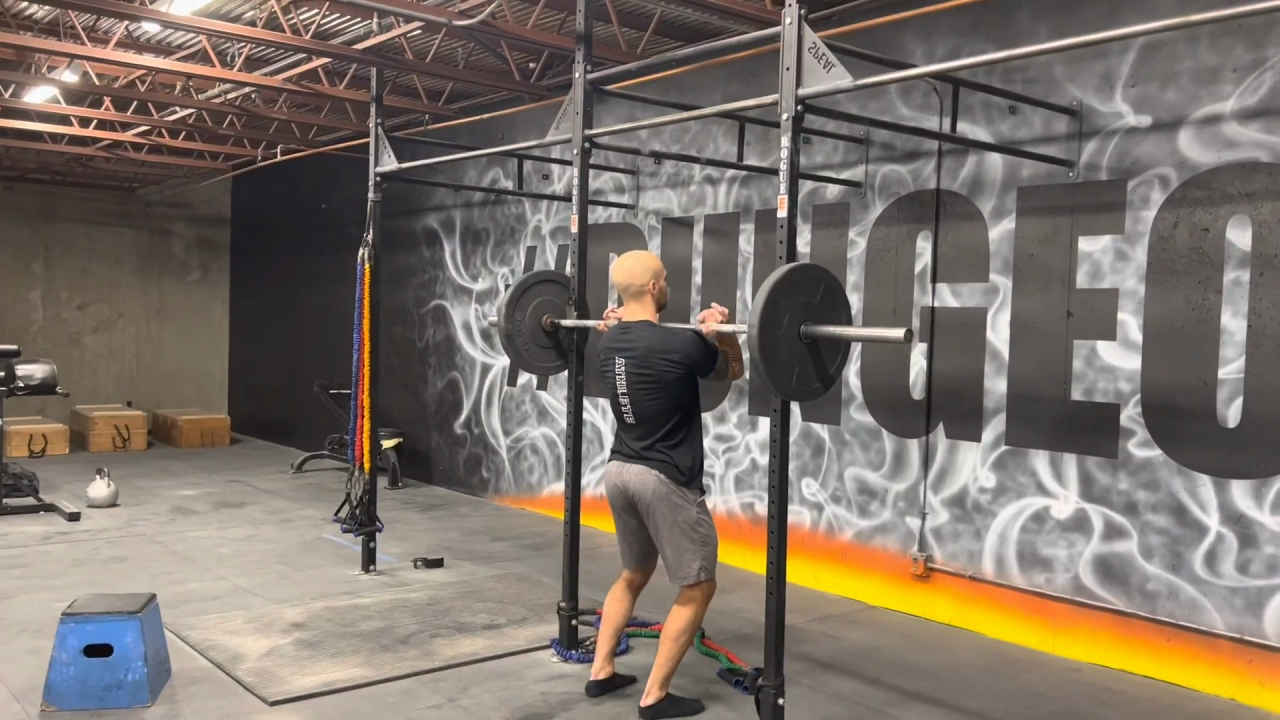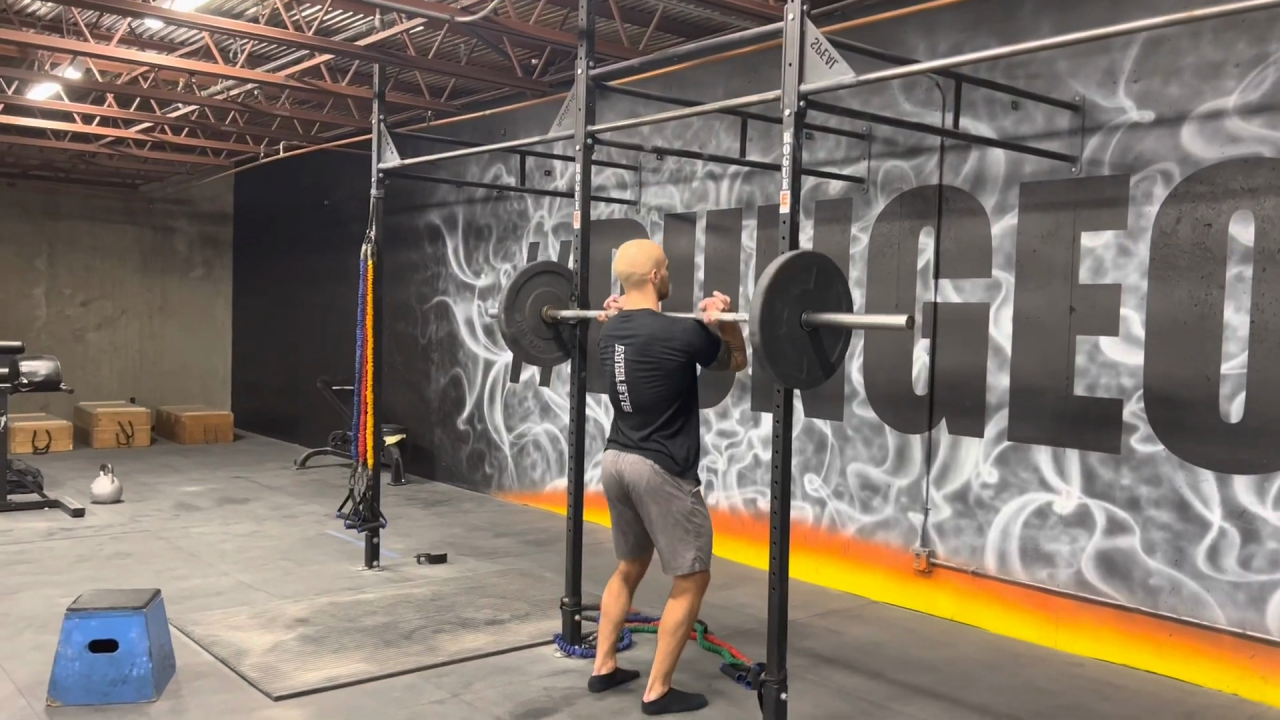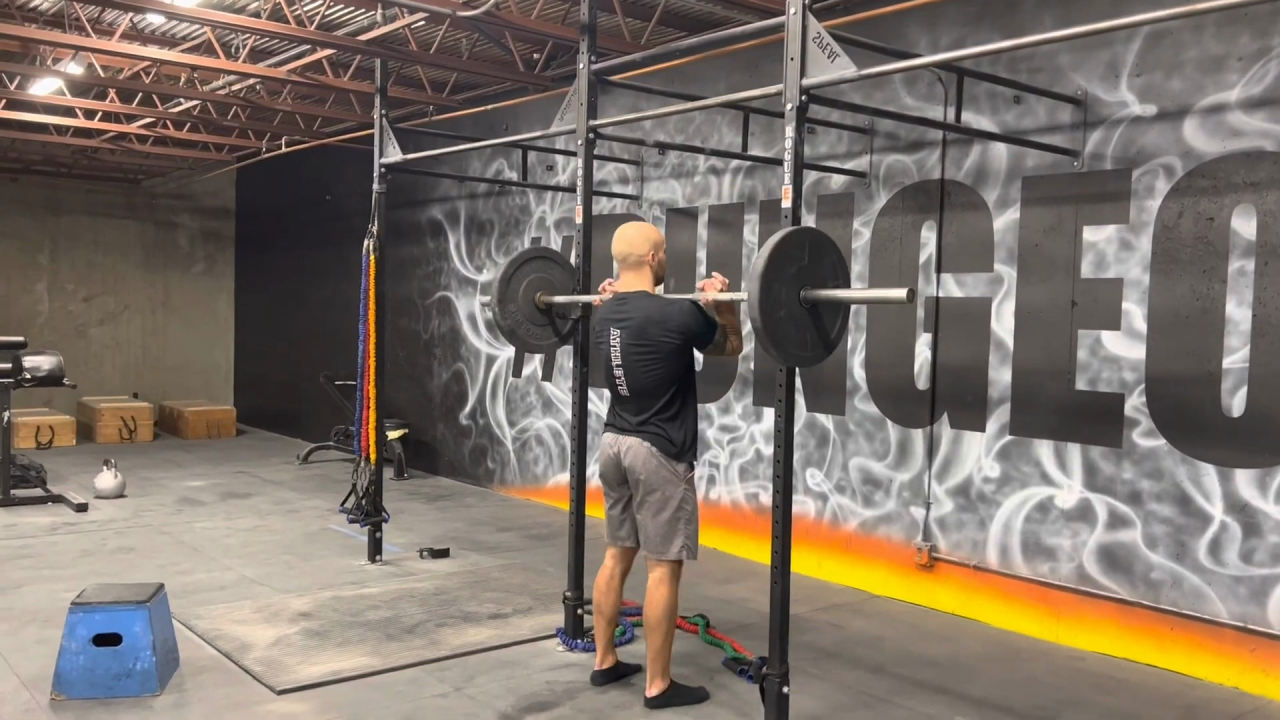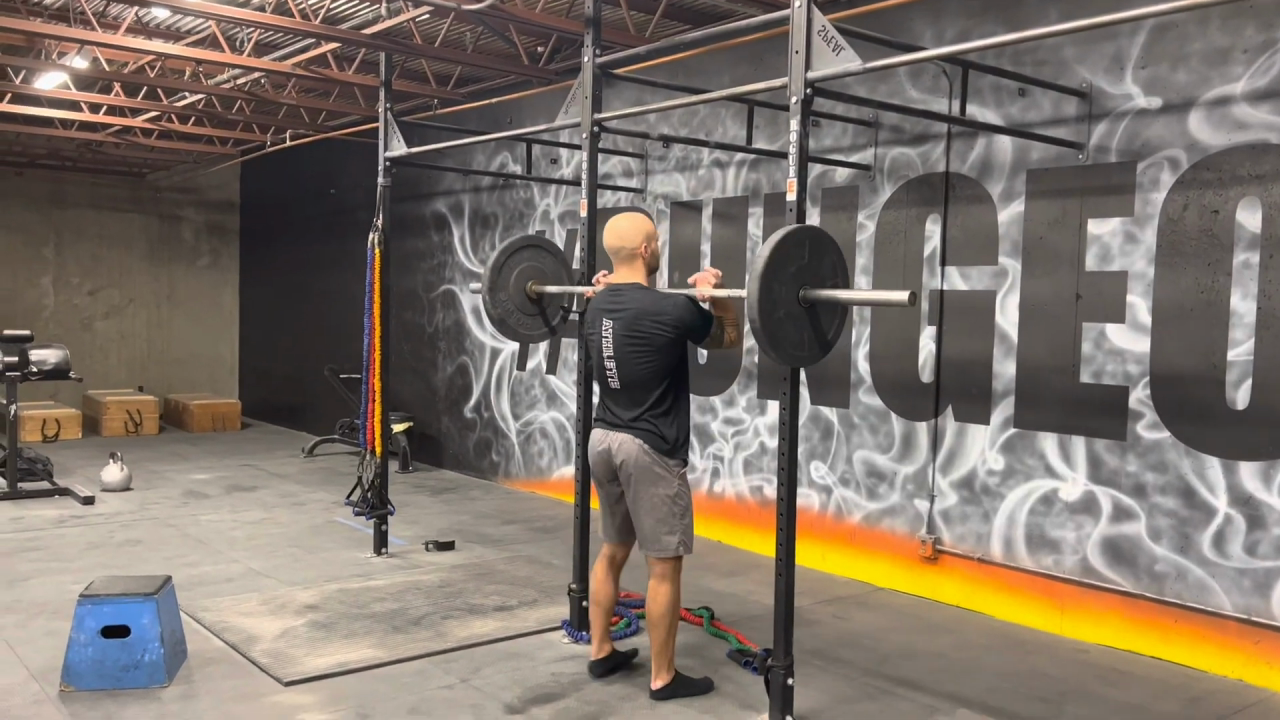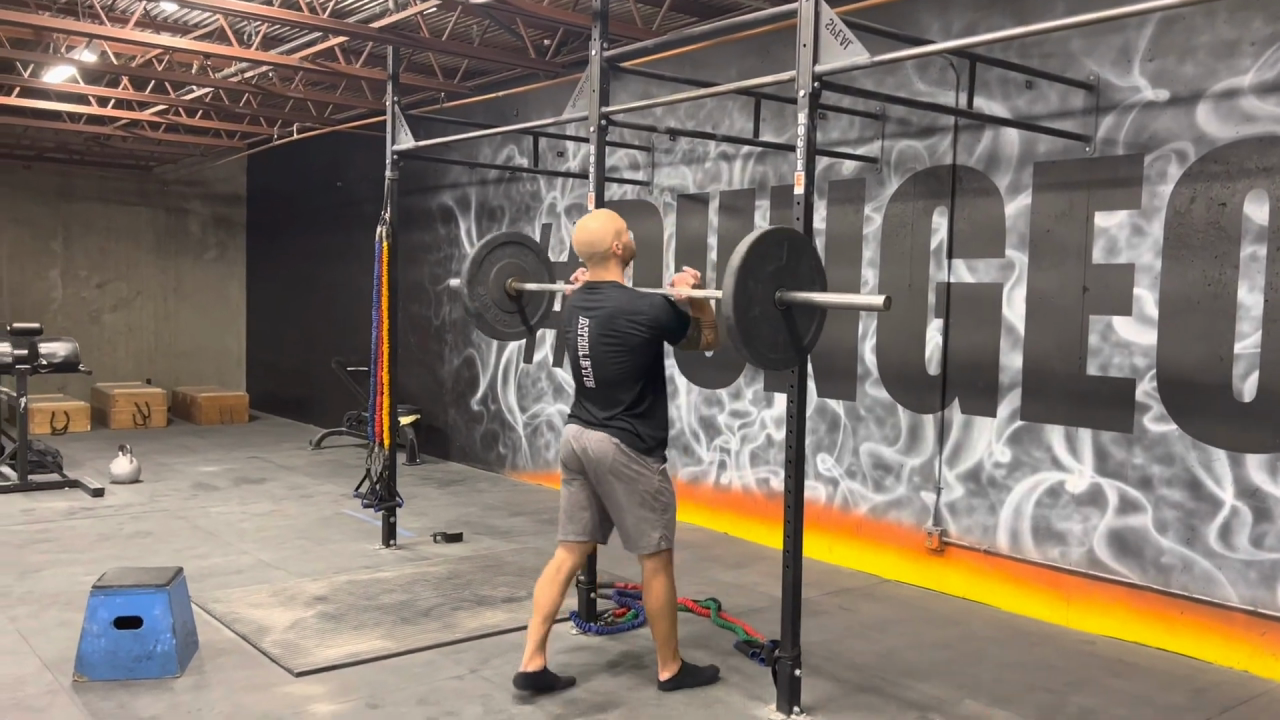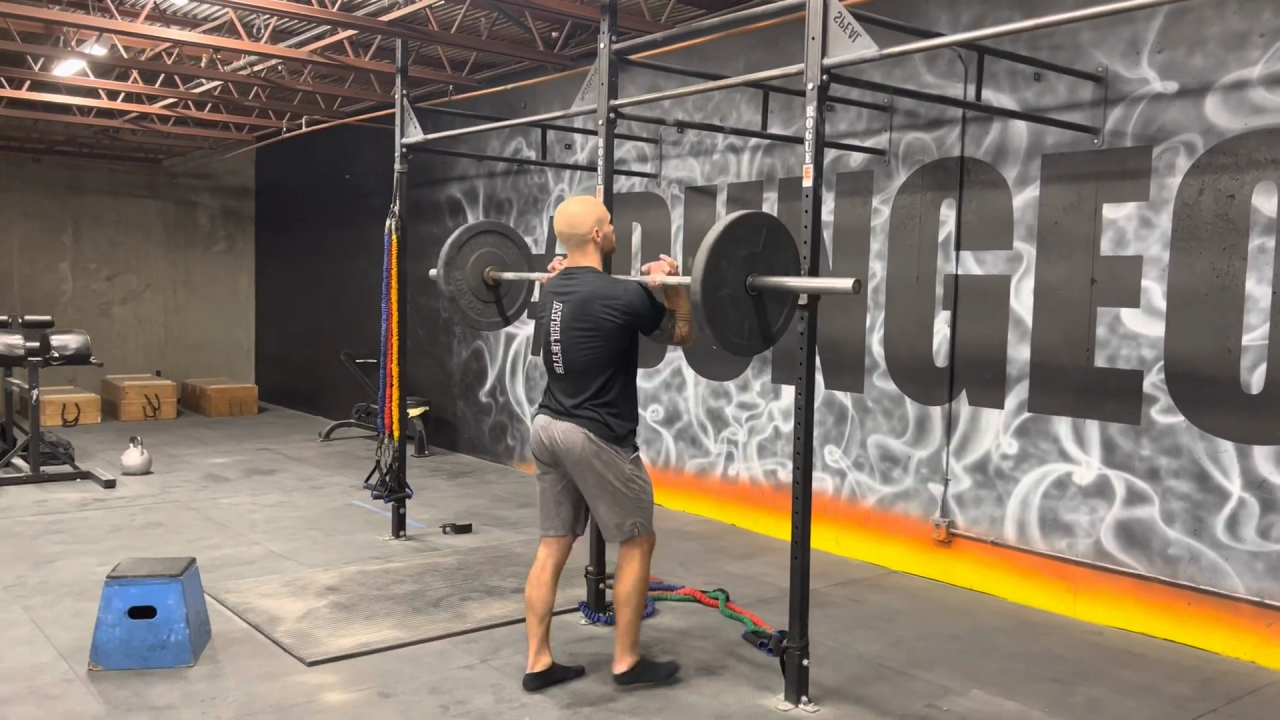
dt=0.3s
person 1, frame 1
left shoulder: (610, 342)
right shoulder: (679, 344)
right elbow: (734, 370)
right wrist: (720, 332)
left hip: (619, 471)
right hip: (665, 480)
left knee: (634, 574)
right knee: (697, 588)
left ankle: (601, 671)
person 1, frame 2
left shoulder: (611, 330)
right shoulder: (680, 332)
right elbow: (736, 361)
right wrist: (723, 322)
left hip: (616, 460)
right hip: (660, 470)
left knee: (628, 568)
right knee: (690, 580)
left ankle: (603, 668)
person 1, frame 3
left shoulder: (605, 313)
right shoulder: (676, 314)
right elbow: (731, 346)
right wrist: (720, 303)
left hip: (614, 443)
right hip: (659, 453)
left knee: (617, 556)
right knee: (664, 567)
left ankle: (605, 662)
right ankle: (658, 685)
person 1, frame 4
left shoulder: (597, 305)
right shoulder: (672, 309)
right elbow: (729, 339)
right wrist: (717, 297)
left hip: (602, 439)
right hip: (650, 450)
left knee: (614, 549)
right knee: (664, 563)
left ankle: (602, 650)
right ankle: (664, 677)
person 1, frame 5
left shoulder: (575, 303)
right shoulder: (648, 309)
right elbow: (708, 340)
right wrist: (696, 298)
left hip: (578, 437)
right hip: (628, 448)
left knee: (570, 552)
right knee: (656, 559)
left ankle: (533, 662)
right ankle: (670, 668)
person 1, frame 6
left shoulder: (552, 290)
right shoulder: (623, 295)
right elbow: (682, 333)
right wrist: (672, 286)
left hip: (548, 428)
right hip: (597, 439)
left knee: (552, 549)
right knee: (637, 543)
left ankle: (538, 662)
right ankle: (627, 660)
